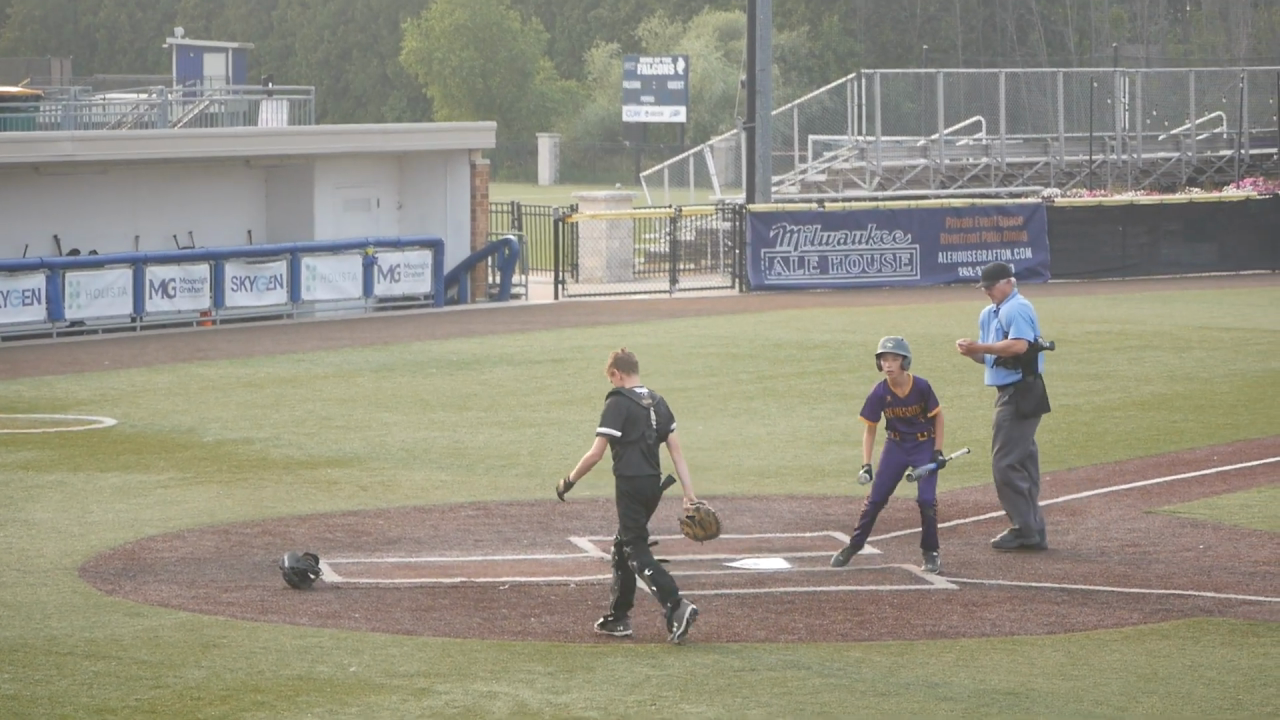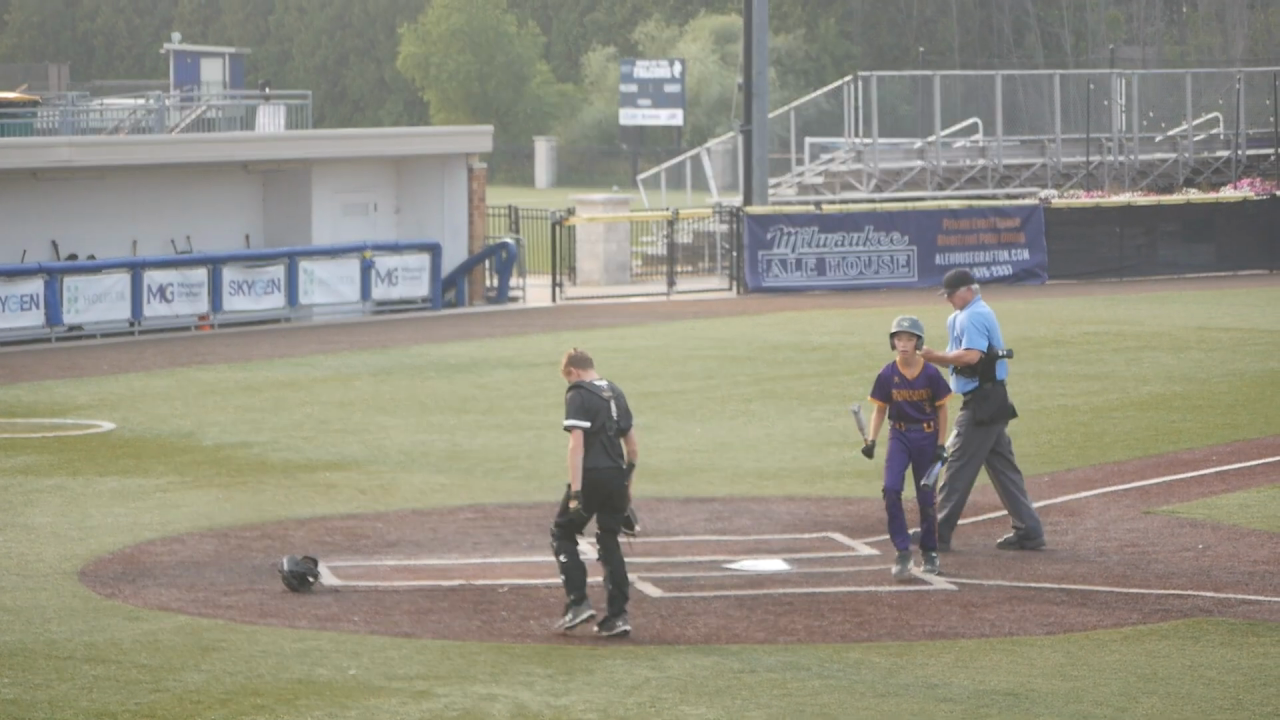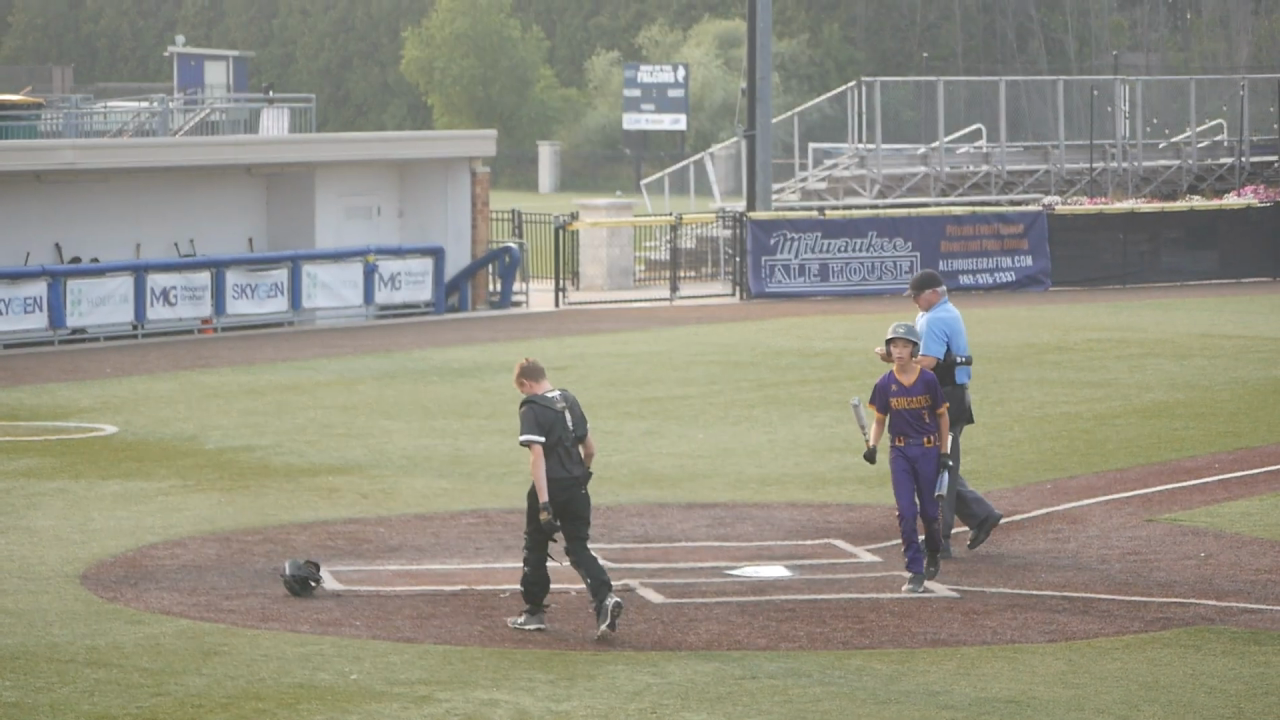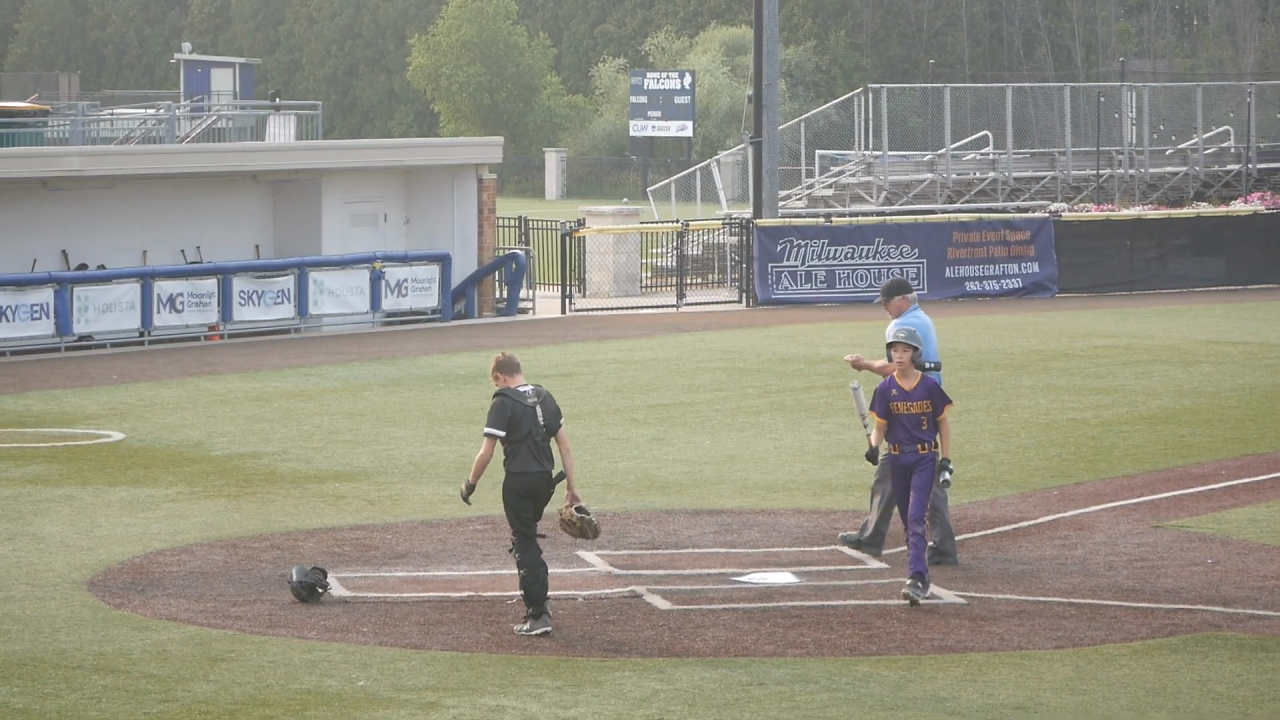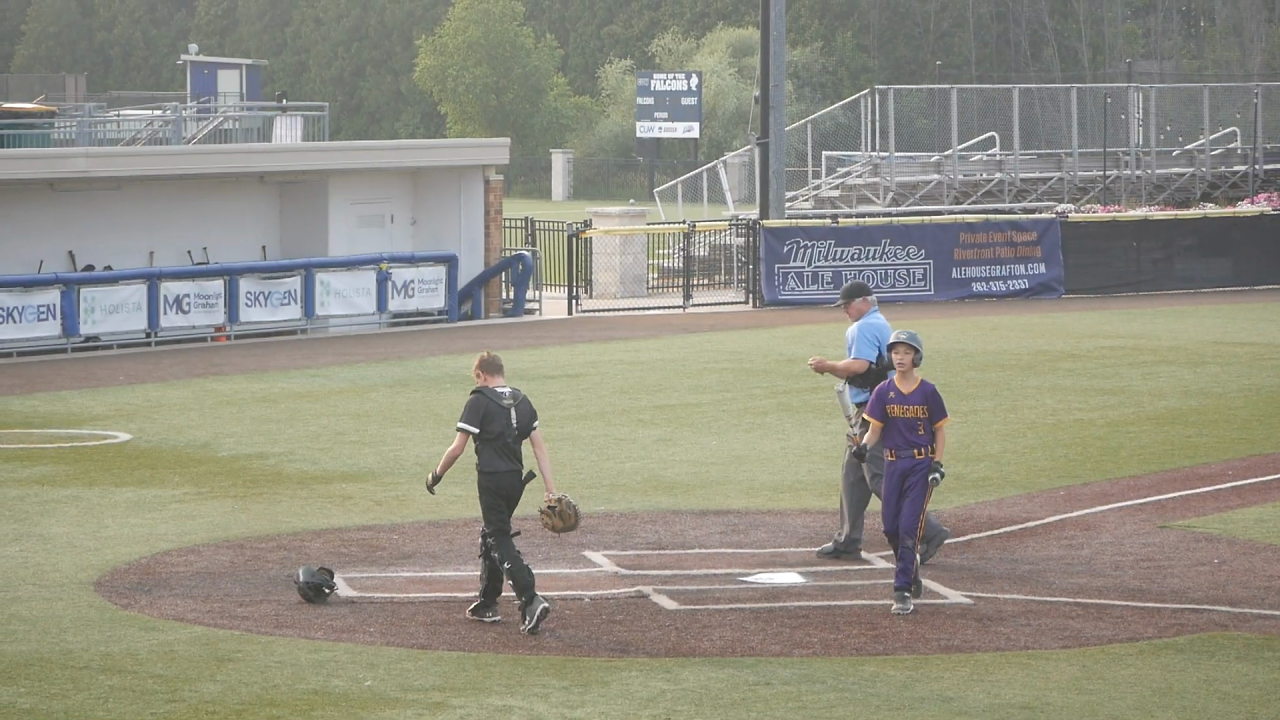
dt=0.3s
person 1, frame 1
left shoulder: (617, 403)
right shoulder: (658, 402)
left elbow: (596, 453)
right elbow: (677, 451)
left wrist: (568, 481)
right wrist: (689, 493)
left hip: (630, 486)
right hip: (653, 485)
left knee: (639, 555)
right knee: (626, 547)
left ankle: (677, 607)
right ankle: (618, 617)
person 1, frame 2
left shoulder: (578, 396)
right shoulder: (616, 394)
left elbow: (576, 446)
right elbow: (632, 445)
left wrist: (575, 492)
right wrist: (626, 481)
left hip: (592, 477)
right hip: (617, 478)
left knee: (562, 535)
right knee: (609, 543)
left ankle: (579, 602)
right ankle: (617, 616)
person 1, frame 3
left shoulder: (531, 410)
right shoulder: (571, 402)
left elbow: (537, 459)
right elbow: (590, 449)
left wrist: (544, 504)
left hip: (549, 488)
right hip: (575, 486)
left knee: (535, 547)
right knee: (578, 549)
left ankle: (534, 613)
right ankle: (605, 599)
person 1, frame 4
left shoulder: (502, 403)
right shoulder: (545, 397)
left elbow: (487, 453)
right elbow: (564, 445)
left wrist: (470, 484)
right wrist: (571, 486)
left hip: (518, 481)
right hip: (545, 480)
left knee: (523, 545)
right knee: (528, 538)
left ankle: (537, 615)
right ankle: (537, 600)
person 1, frame 5
left shoulder: (478, 401)
right shoulder: (522, 401)
left elbow: (458, 447)
right elbow: (539, 446)
left wrist: (436, 474)
right wrist: (550, 488)
left hip: (491, 481)
right hip: (515, 480)
left knee: (500, 544)
right knee: (494, 537)
left ankle: (531, 600)
right ankle: (487, 604)
person 2, frame 1
left shoulder: (1018, 308)
right shoulder: (989, 313)
left elbow: (1018, 345)
right elbow: (990, 355)
left wrist: (980, 346)
right wrist: (972, 351)
left hip: (1021, 394)
right hip: (1010, 394)
left knee: (1007, 463)
right knee: (1021, 463)
left ankle: (1027, 528)
right ankle: (1031, 530)
person 2, frame 2
left shoulder: (972, 316)
right shoulder: (959, 318)
left elbow: (971, 355)
right elbow: (959, 359)
left wrist: (937, 356)
right wrist: (936, 358)
left hip: (981, 401)
right hip: (990, 400)
left knee: (959, 464)
right knee: (1001, 466)
left ankle: (940, 532)
right ankle: (1027, 530)
person 2, frame 3
left shoulder: (934, 320)
right shoulder: (949, 314)
left elbow: (927, 362)
right hip: (954, 399)
left ankle: (938, 541)
right ankle: (979, 514)
person 2, frame 4
left shoulder: (903, 326)
right shoulder: (922, 321)
left elbow: (894, 367)
left wrist: (864, 364)
right wrist: (868, 363)
right knee: (889, 473)
left ankle: (943, 547)
right ankle: (870, 536)
person 2, frame 5
left shoulder: (865, 327)
right shoulder: (877, 325)
left elbow: (858, 366)
left wrist: (828, 366)
right wrist: (833, 368)
left knee: (883, 480)
right knee: (854, 476)
left ankle: (931, 532)
right ankle: (847, 542)
person 3, frame 1
left shoulder: (921, 386)
right shoulder: (879, 393)
left elbow: (938, 416)
right elbow: (870, 431)
left wrist: (938, 450)
right wrist: (866, 466)
left hip: (923, 444)
right hip: (896, 445)
left knee: (926, 499)
right knee: (876, 498)
left ankle: (931, 552)
right ankle: (853, 545)
person 3, frame 2
left shoulder: (931, 373)
right shoulder: (887, 374)
left elbow: (942, 409)
right elbow: (880, 410)
left wrist: (940, 445)
right wrist: (871, 441)
left hip: (927, 436)
right hip: (900, 436)
left knee: (926, 497)
right knee: (891, 489)
left ankle: (929, 552)
right ankle: (902, 552)
person 3, frame 3
left shoulder: (929, 380)
right shoulder: (884, 384)
left elbow: (942, 417)
right elbow: (879, 421)
left wrist: (945, 452)
right wrist: (872, 445)
left hip: (928, 450)
right hip: (900, 451)
left knee: (929, 510)
right knee: (906, 511)
left ankle: (933, 554)
right ankle: (916, 571)
person 3, frame 4
left shoulder: (930, 386)
right shoulder: (885, 389)
left elbow: (942, 423)
right elbow: (880, 427)
left wrist: (945, 458)
right wrist: (874, 446)
left hip: (925, 458)
right hip: (897, 459)
left knee: (917, 517)
right knee: (908, 520)
left ankle: (916, 579)
right ankle: (920, 576)
person 3, frame 5
left shoulder: (928, 391)
right shoulder: (883, 391)
left elbow: (940, 431)
right elbow: (875, 429)
left wrist: (938, 463)
right wrist: (864, 444)
left hip: (920, 464)
right hip: (892, 464)
left knee: (909, 527)
right knee: (890, 527)
left ankle: (904, 591)
right ankle: (909, 571)
